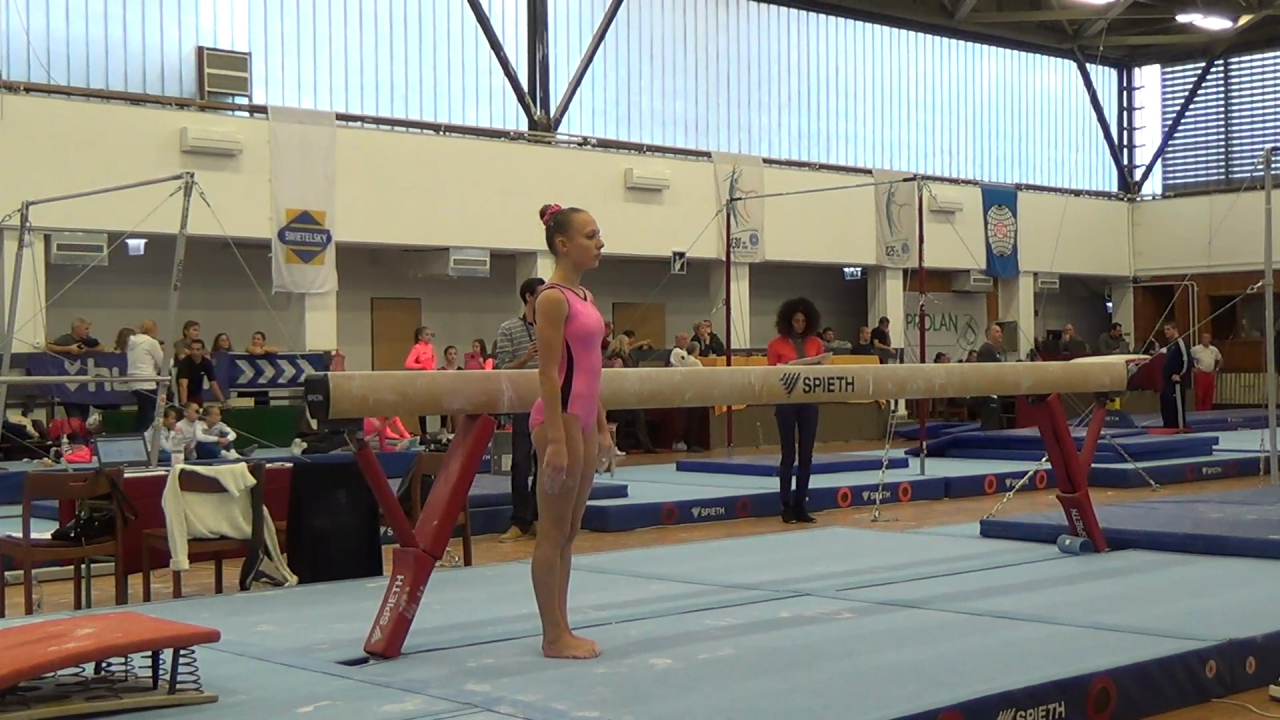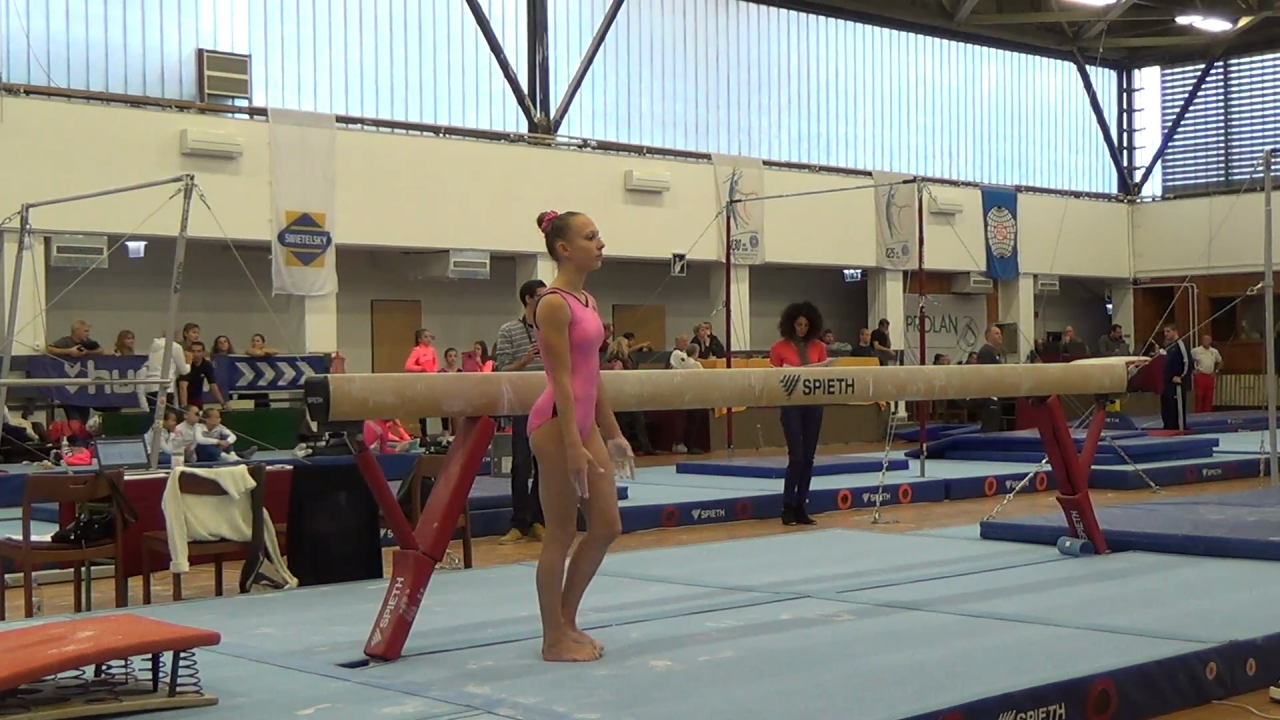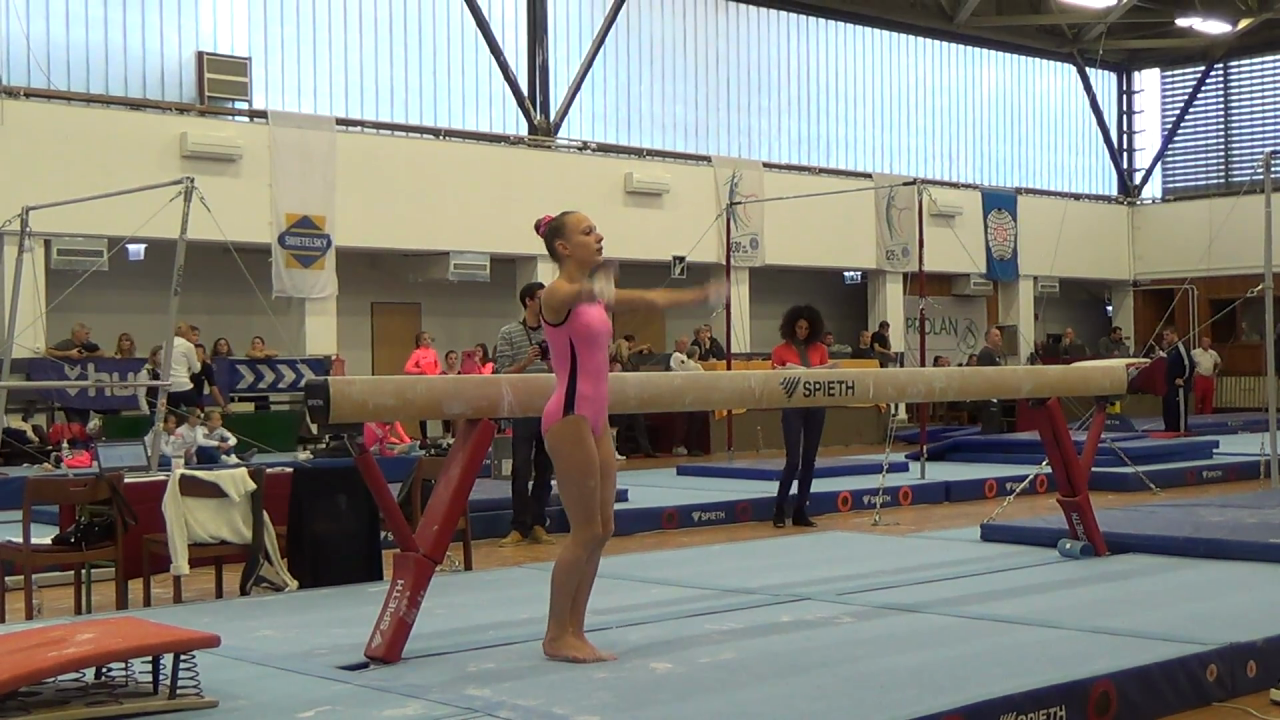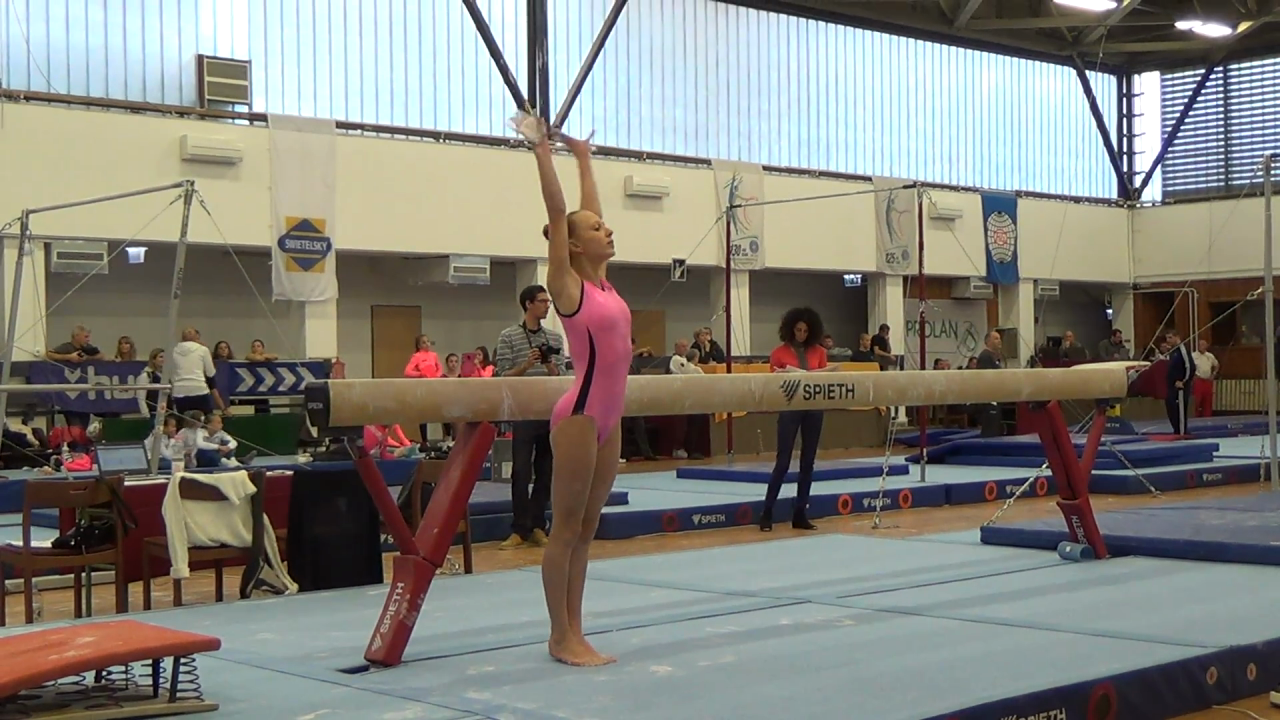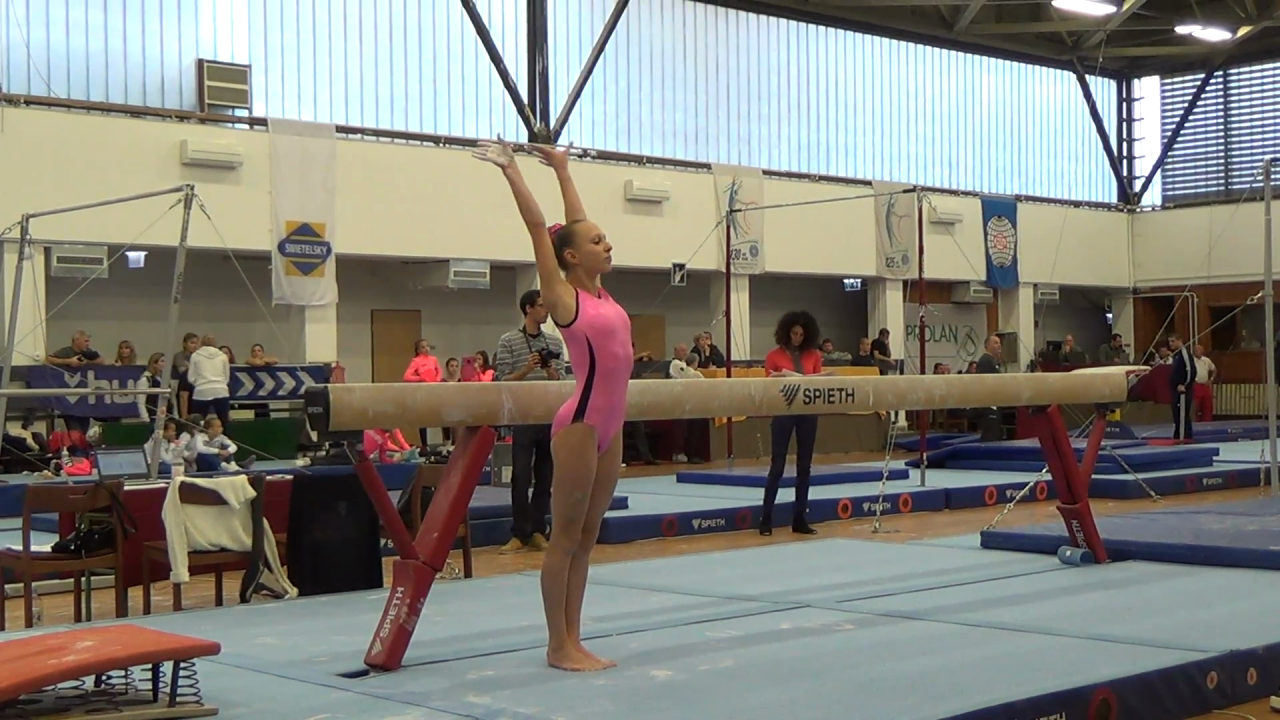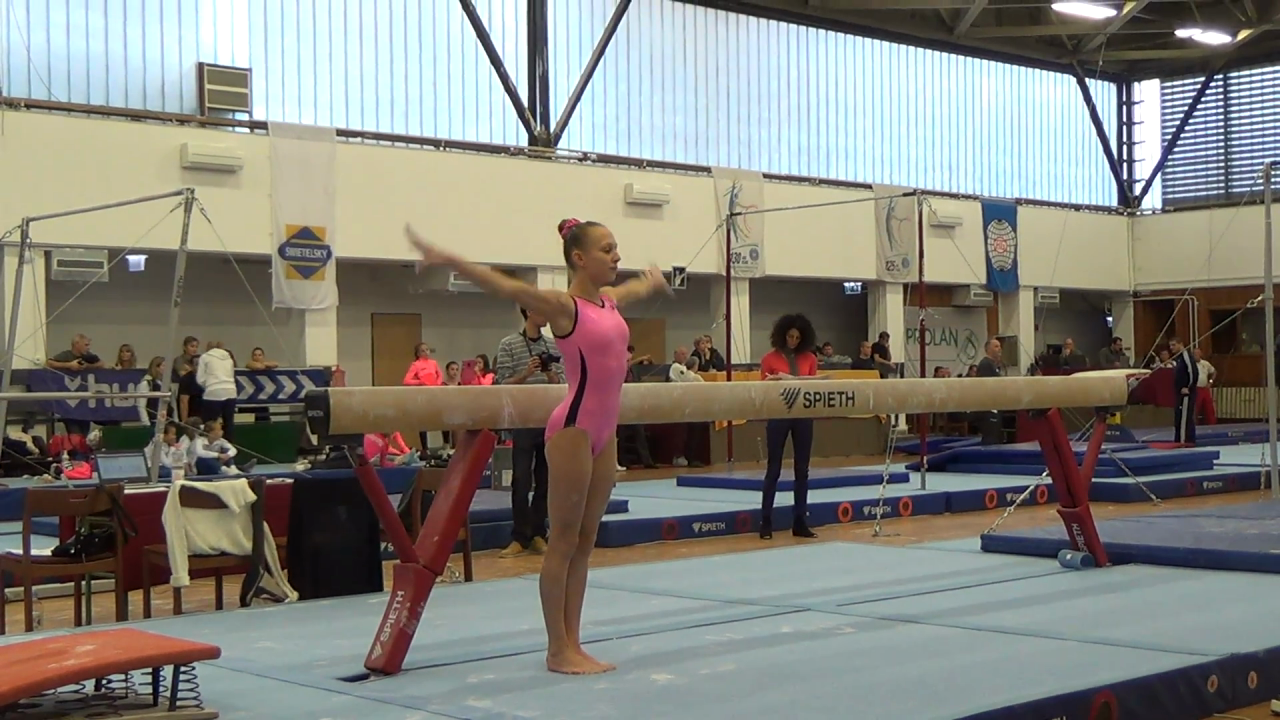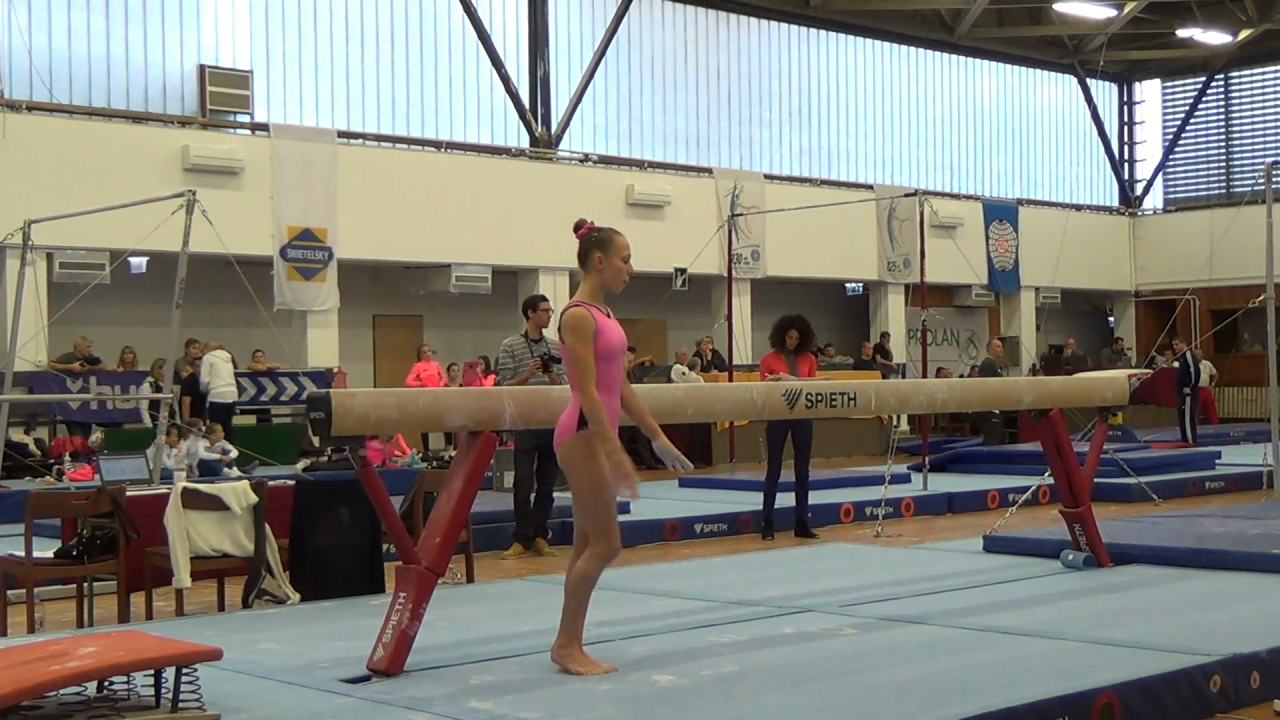
dt=0.3s
person 1, frame 1
left shoulder: (584, 297)
right shoulder: (553, 298)
right elbow: (549, 374)
left wrist: (602, 428)
right wrist: (555, 440)
left hip: (584, 421)
right hip: (561, 419)
left knee: (569, 531)
right knee: (554, 532)
left ankle: (563, 629)
right ankle: (553, 636)
person 1, frame 2
left shoulder: (587, 301)
right shoulder: (554, 304)
right elbow: (562, 379)
left wrist: (614, 434)
right wrist: (572, 444)
left hip: (585, 423)
right hip: (557, 423)
left knee: (607, 527)
right knee: (561, 534)
left ankle: (568, 623)
right ankle: (554, 638)
person 1, frame 3
left shoulder: (598, 298)
right shoulder: (558, 294)
left elbow: (649, 299)
right elbow: (577, 287)
left wrist: (697, 293)
right wrist: (592, 287)
left hip: (595, 420)
right hip: (570, 418)
left knee: (601, 532)
right knee: (585, 531)
left ankle: (574, 631)
right ankle: (557, 634)
person 1, frame 4
left shoulder: (603, 282)
right shoulder: (567, 284)
left elbow: (591, 208)
right elbow: (555, 212)
left wrist: (583, 159)
right wrist: (542, 150)
left hip: (609, 420)
right hip: (580, 417)
left knee: (585, 531)
right knee: (565, 530)
left ankle: (574, 633)
right ankle: (561, 637)
person 1, frame 5
left shoulder: (599, 292)
right shoulder: (564, 297)
left elbow: (579, 223)
right elbow: (538, 228)
left wrist: (562, 170)
right wrist: (510, 168)
left hip: (611, 428)
right hip: (580, 425)
left knee: (587, 539)
right knee: (566, 538)
left ankle: (574, 640)
right ankle: (559, 646)
person 1, frame 6
left shoulder: (606, 298)
right shoulder: (564, 305)
left elbow: (630, 287)
right elbow: (507, 286)
left wrist: (652, 280)
right wrist: (449, 258)
left hip: (604, 433)
right hip: (574, 429)
left knee: (585, 541)
right knee: (563, 541)
left ankle: (572, 643)
right ankle: (559, 648)
person 1, frame 7
left shoulder: (599, 314)
right shoulder: (580, 315)
left elbow: (618, 388)
right elbow: (587, 392)
left wrist: (657, 438)
right wrist: (613, 456)
left hip: (597, 434)
right hip: (585, 435)
left knee: (589, 543)
right knee: (601, 544)
left ankle: (573, 644)
right ankle: (565, 644)
person 2, frame 1
right shoulder: (508, 329)
right elbow: (502, 370)
right wrist: (525, 359)
right knee: (521, 465)
left ankle: (537, 519)
right ankle: (520, 522)
person 2, frame 2
right shoulder: (508, 331)
right elbow: (501, 371)
right wrist: (525, 360)
right knee: (521, 468)
left ankle: (537, 521)
right ankle: (520, 524)
person 2, frame 3
right shoulder: (508, 333)
right elbow: (502, 374)
left wrist: (551, 366)
right wrist: (526, 362)
left knee: (545, 470)
right knee: (521, 470)
left ankle: (537, 524)
right ankle: (520, 526)
person 2, frame 4
left shoulder: (555, 337)
right shoulder: (508, 337)
left elbow: (562, 378)
right elbow: (502, 377)
left wrist: (552, 369)
right wrist: (526, 366)
left knee: (545, 473)
right knee: (521, 474)
left ankle: (538, 527)
right ankle: (520, 529)
person 2, frame 5
left shoulder: (555, 342)
right shoulder: (508, 341)
left elbow: (561, 382)
right elbow: (502, 381)
left wrist: (551, 372)
right wrist: (526, 370)
left knee: (545, 478)
right knee: (521, 478)
left ankle: (538, 531)
right ankle: (520, 533)
person 2, frame 6
left shoulder: (555, 346)
right shoulder: (508, 345)
left elbow: (561, 387)
right elbow: (502, 385)
left wrist: (551, 376)
right wrist: (526, 374)
left knee: (545, 482)
right knee: (521, 482)
left ankle: (538, 535)
right ankle: (520, 537)
person 2, frame 7
left shoulder: (556, 347)
right shoulder: (510, 346)
left elbow: (563, 387)
right elbow: (504, 386)
left wrist: (553, 377)
right wrist: (528, 375)
left knee: (547, 483)
right knee: (523, 483)
left ankle: (540, 537)
right ankle: (522, 539)
person 3, frame 1
left shoulder: (815, 343)
right shoulder: (776, 344)
left hip: (809, 401)
right hip: (786, 401)
left knee: (806, 455)
right knee: (789, 455)
left ankle: (800, 506)
right ankle: (786, 506)
person 3, frame 2
left shoulder: (818, 346)
right shoulder: (779, 348)
left hip: (814, 404)
right hip: (791, 404)
left knee: (808, 458)
right knee: (796, 457)
left ankle: (800, 508)
right ankle: (788, 508)
person 3, frame 3
left shoulder: (820, 349)
right shoulder: (780, 350)
left hip: (816, 406)
right hip: (792, 406)
left knee: (809, 460)
right knee: (793, 460)
left ankle: (800, 511)
right ankle: (780, 509)
person 3, frame 4
left shoulder: (819, 351)
right shoulder: (779, 353)
left hip: (814, 408)
right hip: (790, 408)
left knee: (808, 462)
right knee: (782, 462)
left ankle: (800, 514)
right ankle: (767, 512)
person 3, frame 5
left shoulder: (814, 355)
right shoulder: (774, 356)
right wrist: (777, 379)
left hip: (807, 412)
right hip: (783, 412)
left knee: (804, 467)
right knee: (777, 466)
left ankle: (799, 518)
right ankle: (766, 518)
person 3, frame 6
left shoulder: (809, 358)
right shoulder: (770, 359)
right wrist: (773, 381)
left hip: (803, 416)
right hip: (778, 416)
left knee: (802, 469)
right knee: (773, 469)
left ankle: (800, 522)
right ankle: (766, 522)
person 3, frame 7
left shoulder: (809, 359)
right shoulder: (769, 360)
right wrist: (772, 382)
left hip: (802, 416)
right hip: (778, 417)
left knee: (802, 471)
right knee: (774, 470)
left ankle: (801, 523)
right ankle: (767, 523)
